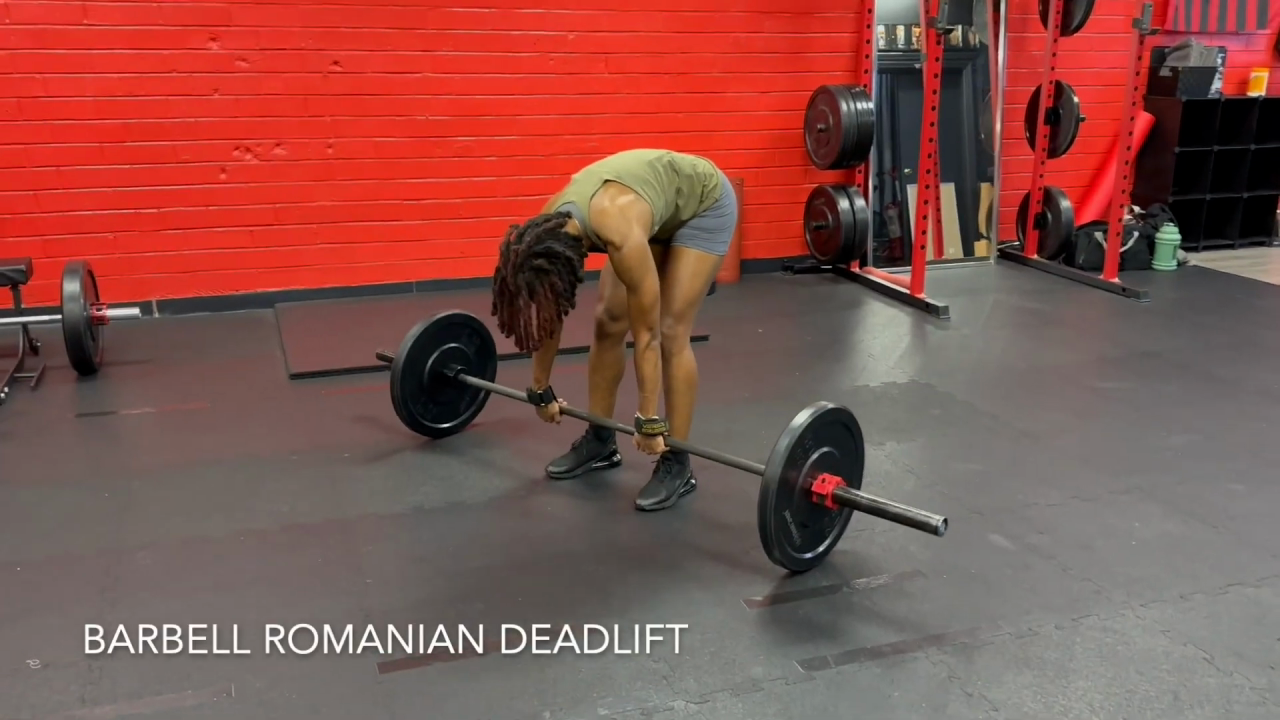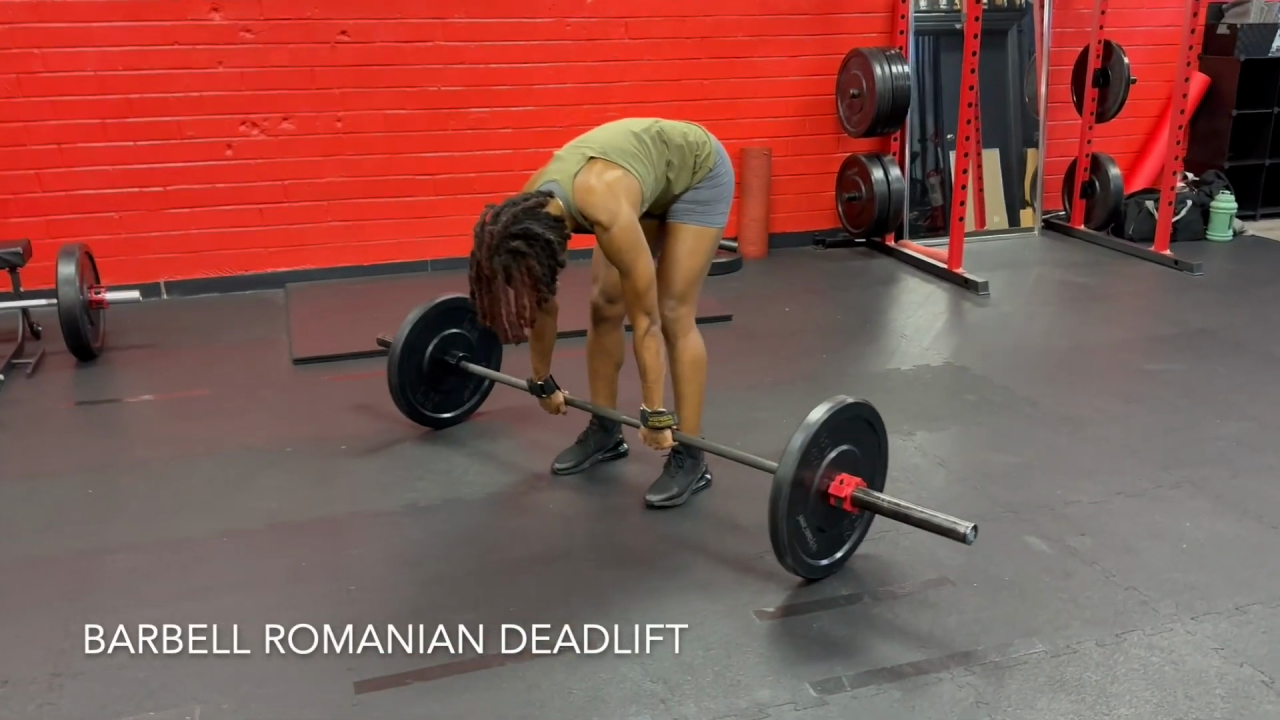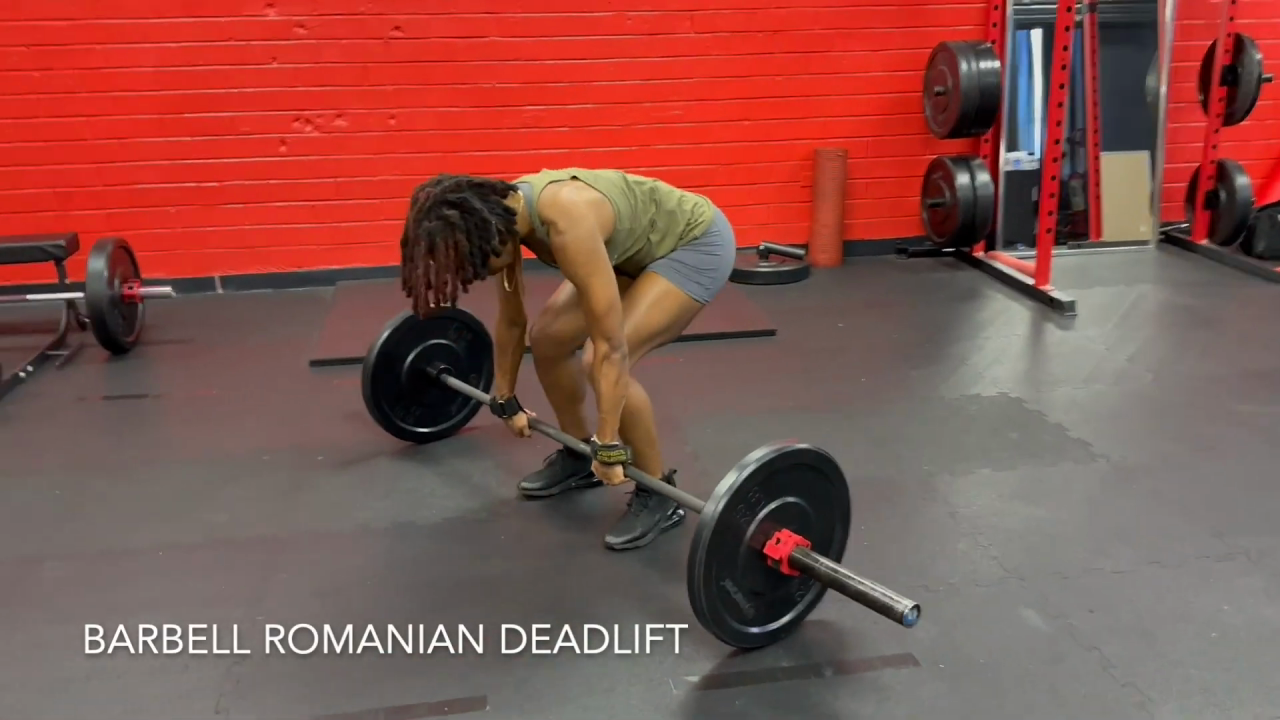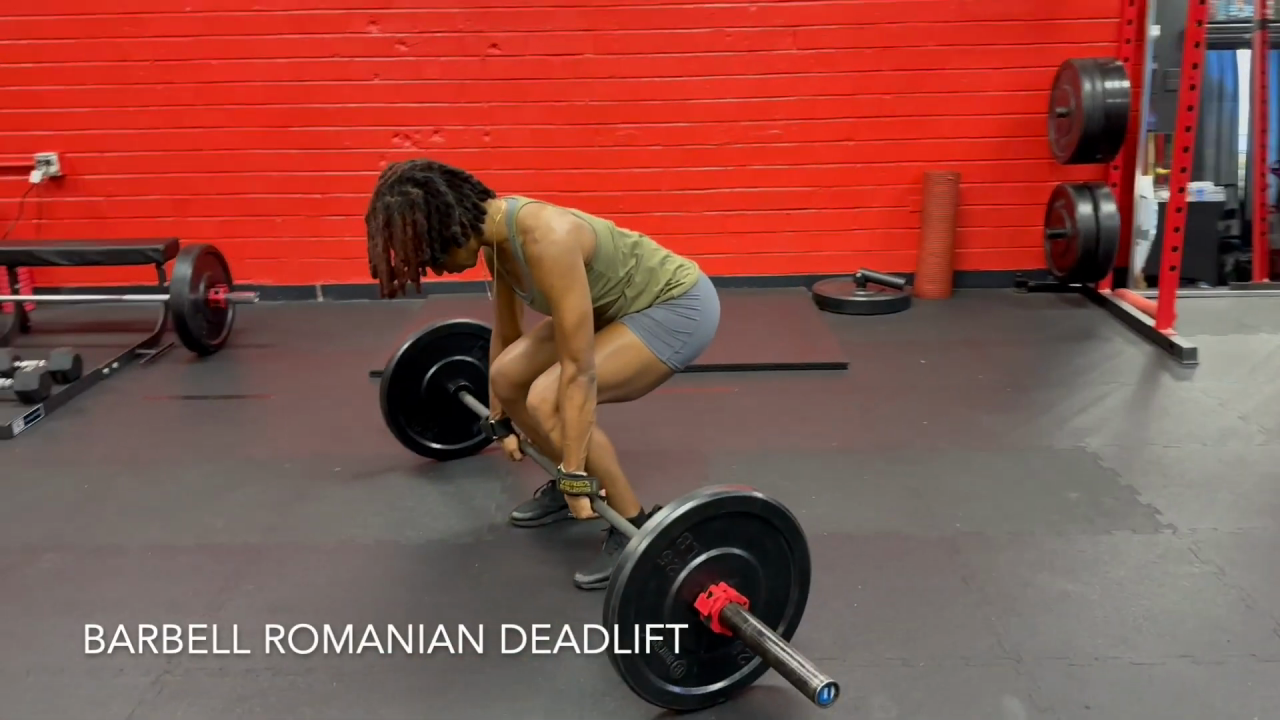
dt=1s
person 1, frame 1
left shoulder: (618, 230)
right shoulder: (549, 230)
left elbow: (647, 333)
right elbow: (548, 316)
left wrist: (649, 421)
left hip: (706, 204)
right hip: (661, 206)
left knee: (669, 331)
right knee: (608, 322)
right ankle: (599, 441)
person 1, frame 2
left shoulder: (605, 208)
right shoulder: (532, 211)
left elbow: (645, 318)
right elbow: (542, 304)
left wrist: (655, 414)
right wrist: (542, 382)
left hip: (700, 173)
right hip: (654, 177)
left knee: (672, 313)
right knee: (605, 305)
left ankle: (690, 458)
right ankle: (604, 431)
person 1, frame 3
left shoulder: (566, 223)
right shoulder: (502, 212)
left elbow: (610, 346)
right elbow: (511, 320)
left wrist: (609, 448)
right wrist: (505, 400)
left hip: (699, 243)
right hip: (640, 250)
left knee: (599, 361)
right knee: (546, 338)
left ankle: (659, 493)
right ankle: (578, 456)
person 1, frame 4
left shoulder: (545, 240)
right shoulder: (496, 231)
left elbow: (579, 370)
right elbow: (505, 333)
left wrist: (576, 476)
right wrist: (499, 420)
left hip: (679, 305)
right hip: (618, 304)
left knee: (548, 400)
right knee: (507, 377)
left ankle: (637, 530)
right ankle: (567, 490)
